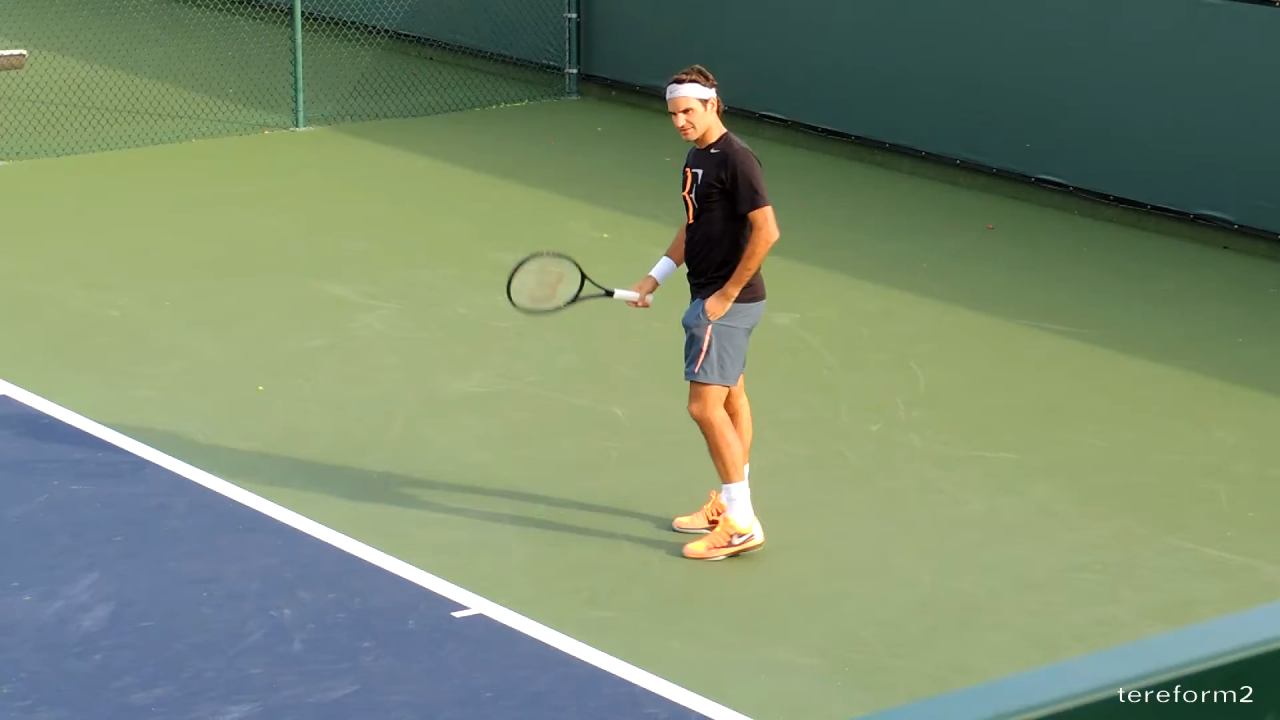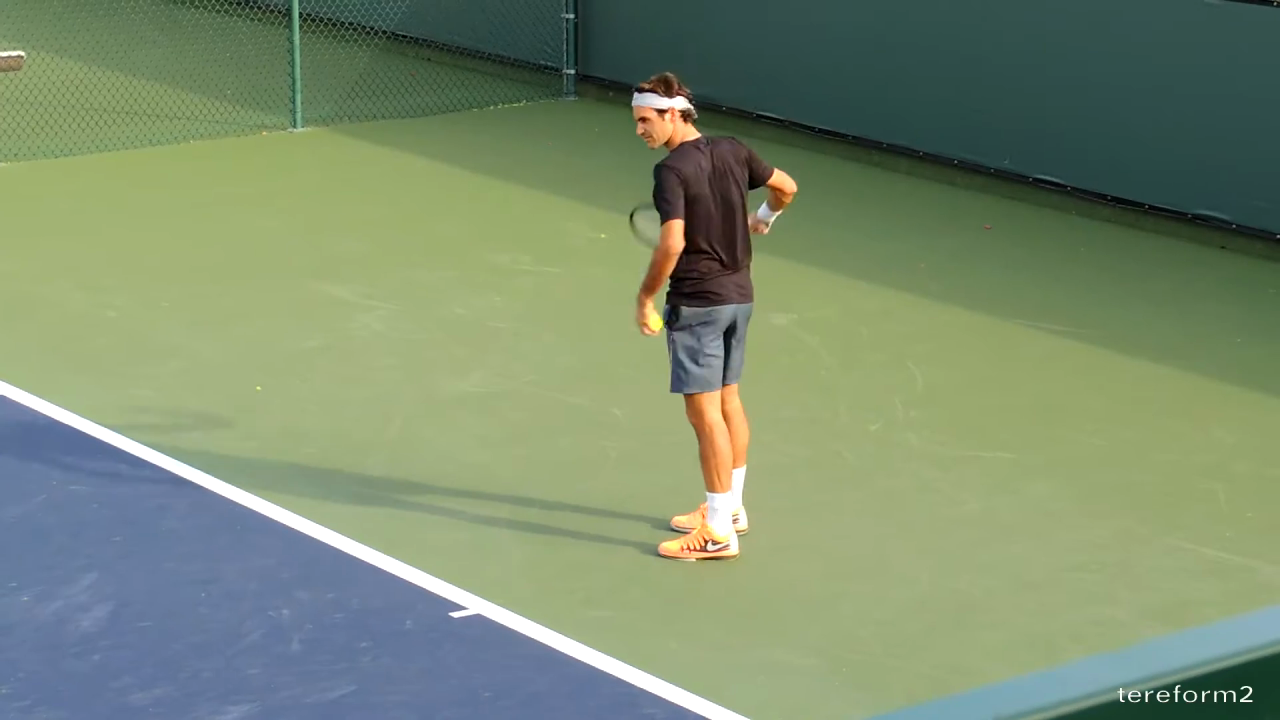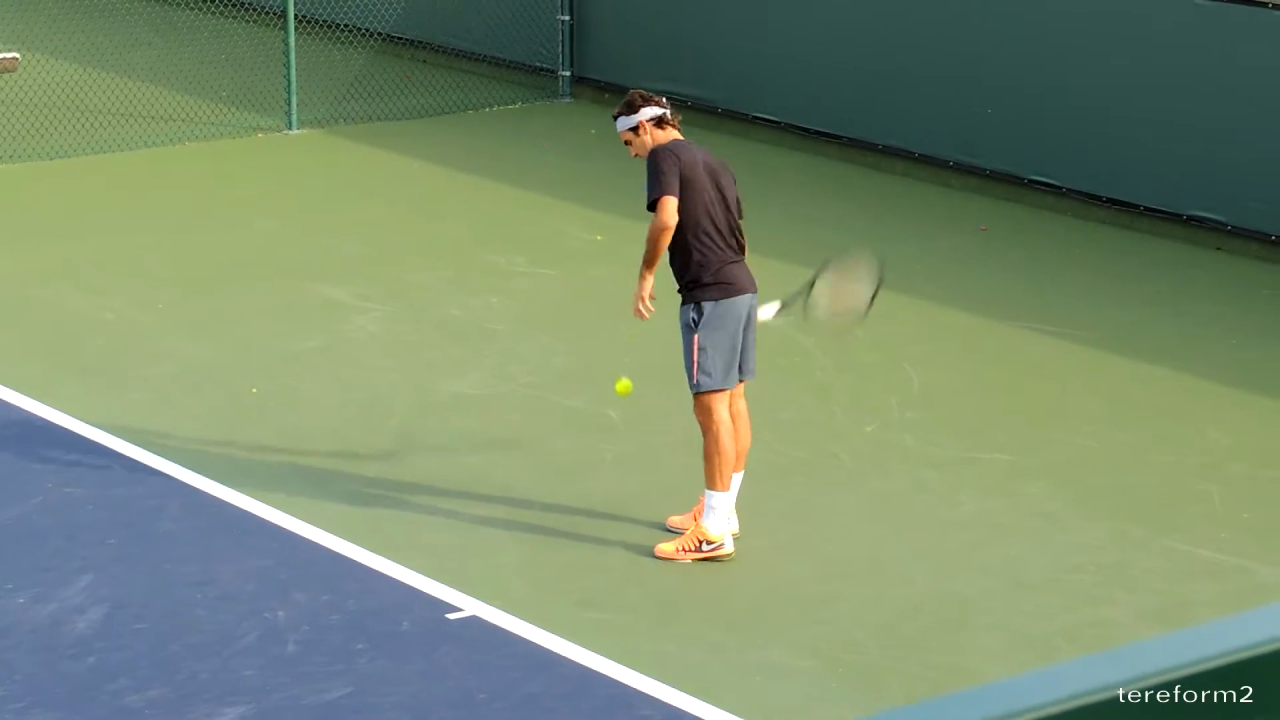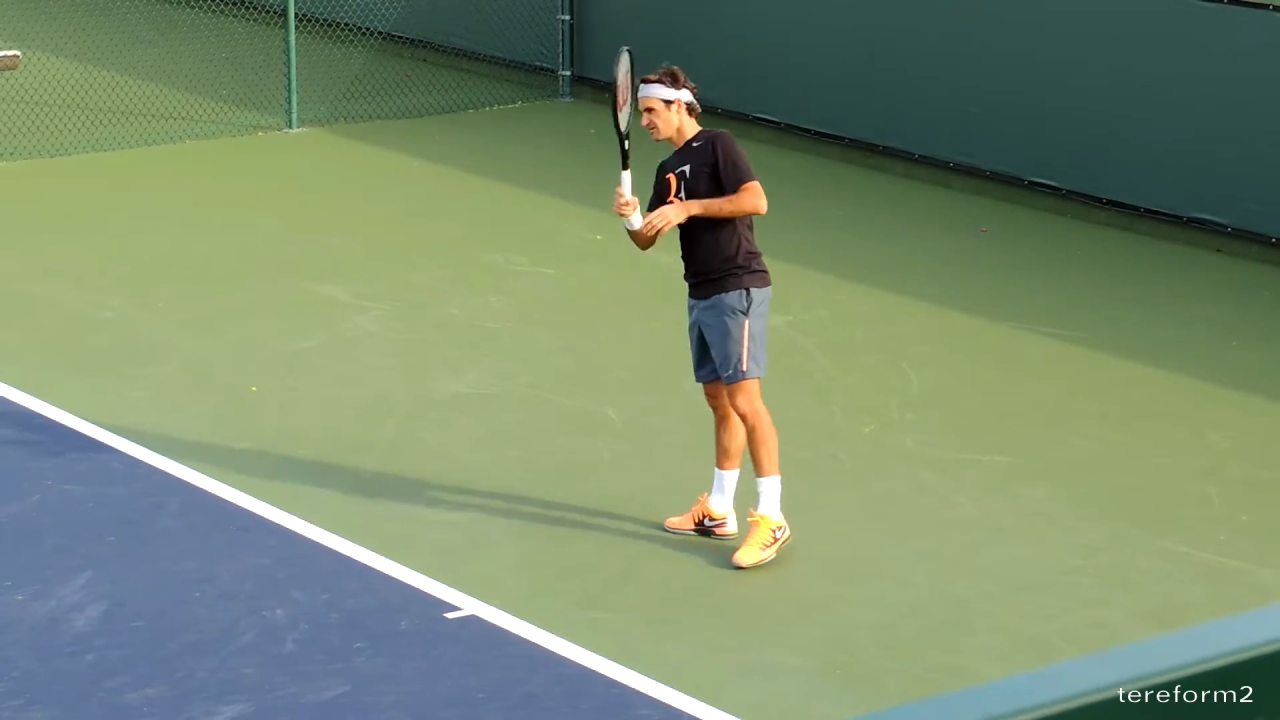
dt=0.5s
person 1, frame 1
left shoulder: (737, 157)
right shoulder: (696, 156)
left elbow: (765, 231)
left wrist: (724, 296)
right wrist: (657, 275)
left hip: (728, 301)
right hip: (710, 296)
left knee: (705, 407)
right knee: (731, 401)
left ankle: (740, 525)
right ankle: (732, 507)
person 1, frame 2
left shoulder: (671, 170)
right shoulder: (733, 149)
left elbow: (671, 244)
right elbow: (787, 187)
left wrist: (645, 298)
right wrist: (763, 216)
left hip: (697, 304)
right hip: (739, 295)
left knee: (704, 413)
right knee: (727, 401)
left ankle: (719, 531)
right ankle: (730, 507)
person 1, frame 3
left shoulder: (666, 156)
right shoulder: (712, 162)
left elbow: (667, 218)
left wrist: (645, 276)
left hip: (713, 296)
right hip: (737, 290)
left knee: (712, 410)
right knee: (731, 404)
left ankle: (713, 533)
right ankle: (721, 511)
person 1, frame 4
left shoulder: (719, 144)
right shoulder: (668, 168)
left elbow: (756, 201)
right elbow: (647, 240)
left wrist: (685, 208)
right wrist: (632, 217)
left hip: (738, 291)
right hip: (702, 297)
left knee: (744, 400)
right knee: (718, 400)
left ankle: (771, 517)
right ankle: (719, 510)
